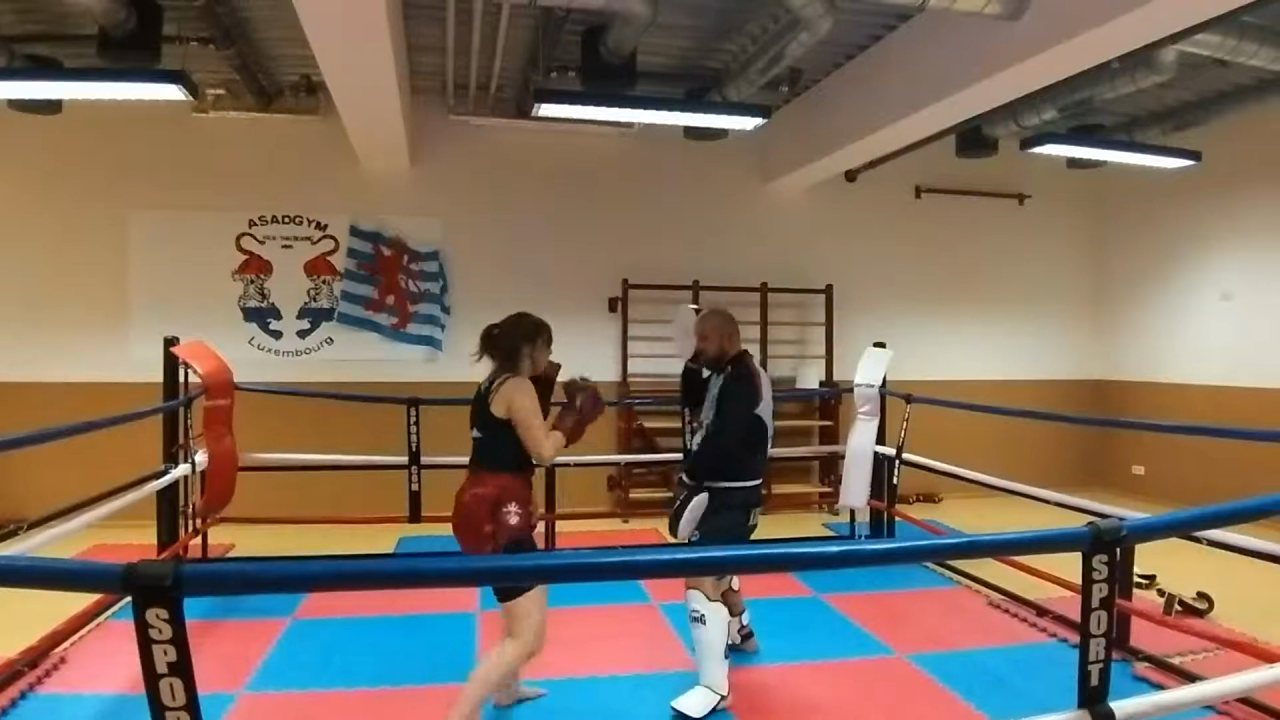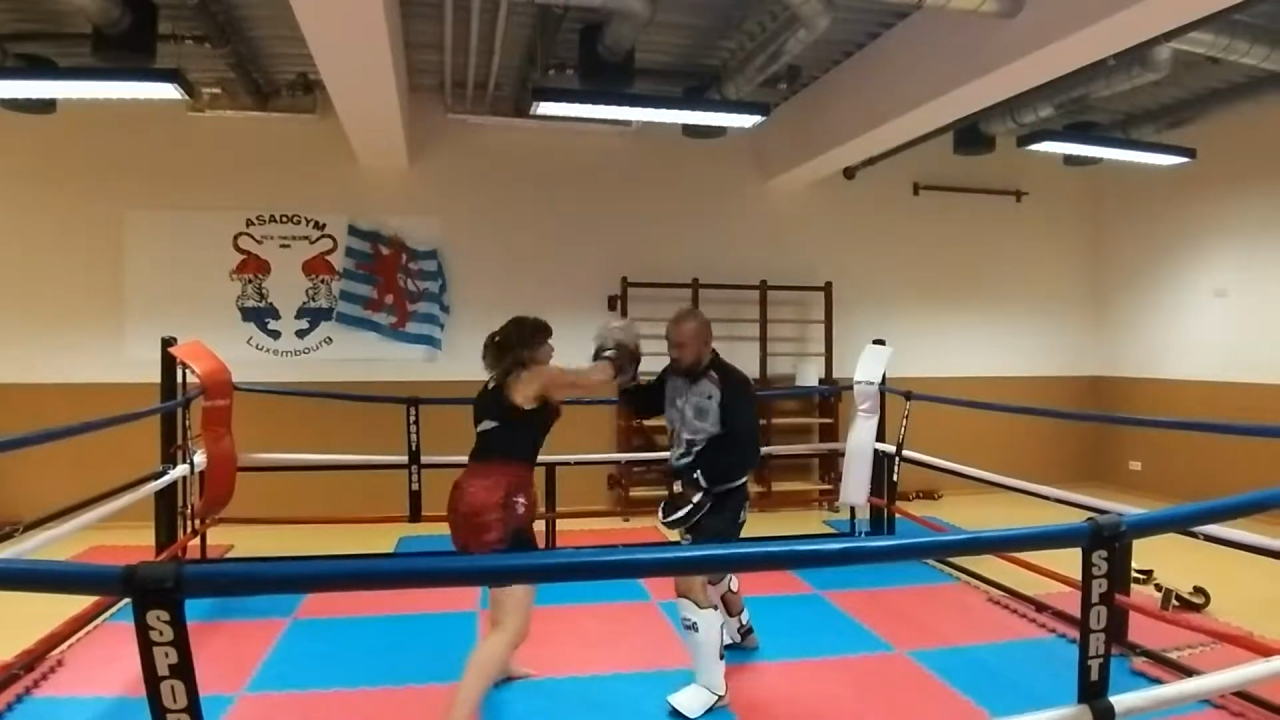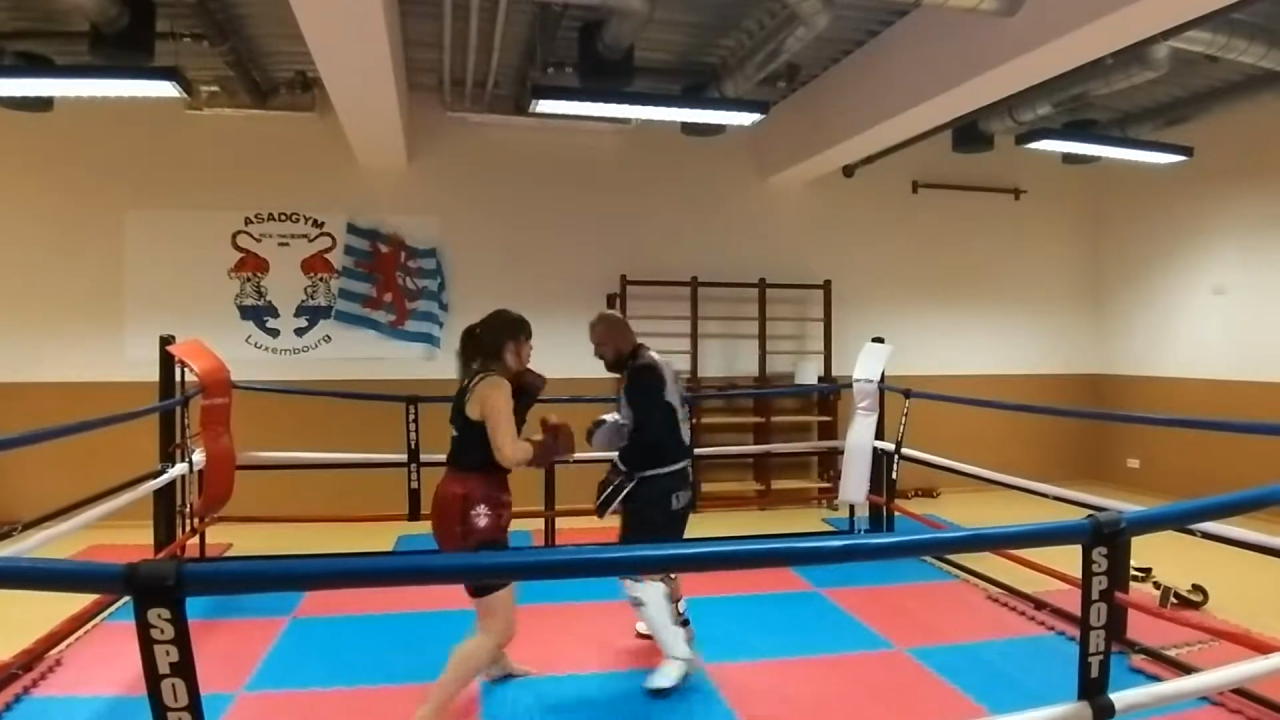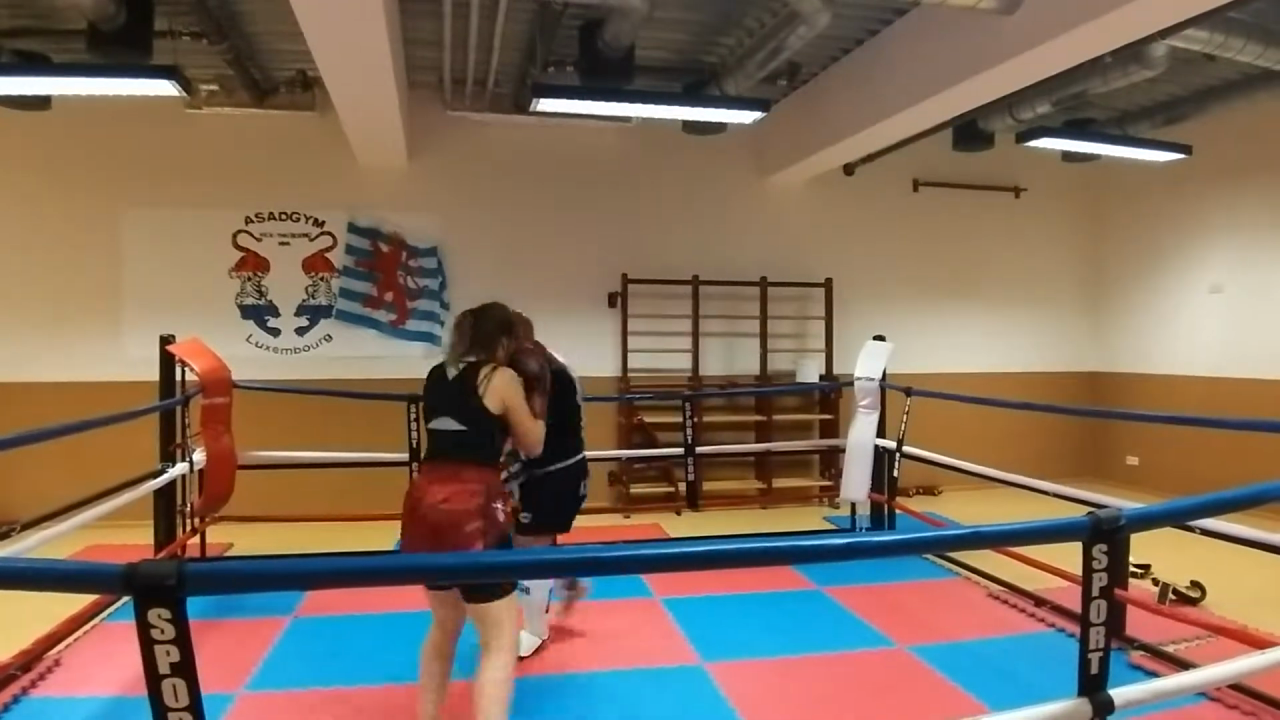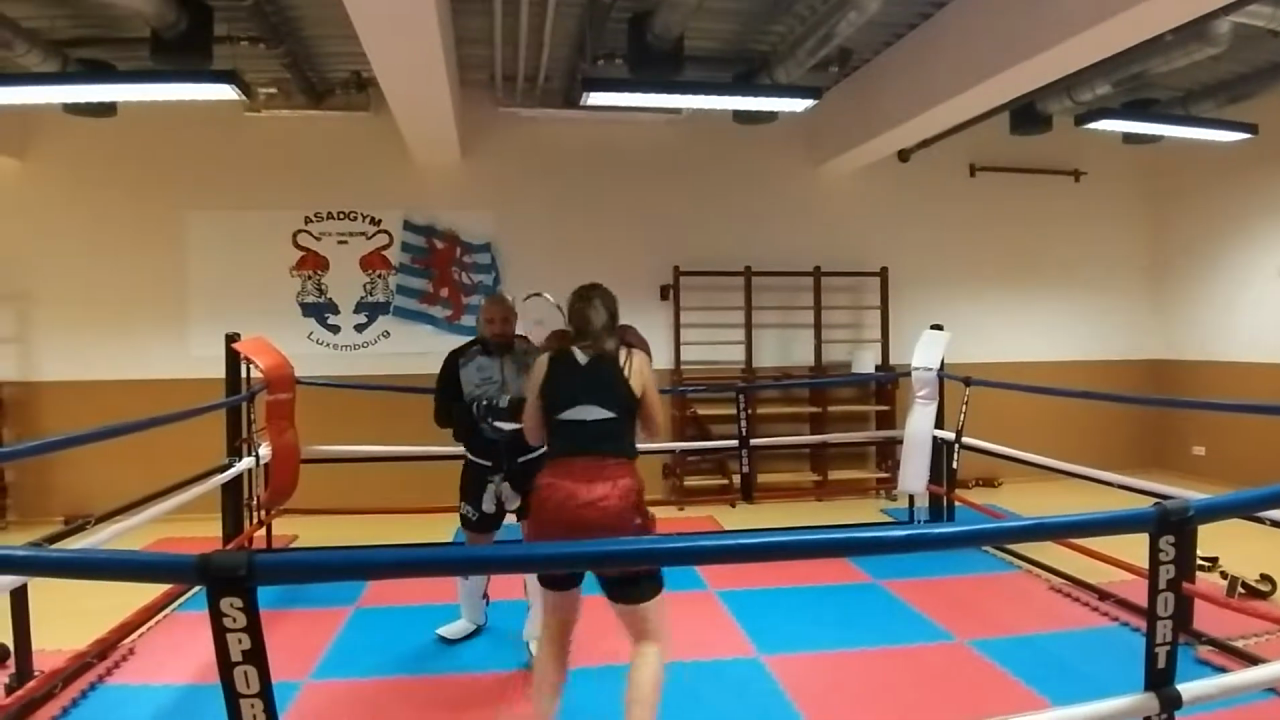
dt=0.5s
person 1, frame 1
left shoulder: (492, 386)
right shoulder: (518, 386)
right elbow: (543, 451)
left wrist: (552, 403)
right wrist: (574, 418)
left hip: (479, 505)
right hip: (500, 509)
left knee: (522, 597)
right knee: (526, 639)
left ankle: (506, 686)
person 1, frame 2
left shoulder: (489, 392)
right shoulder: (534, 379)
right elbow: (595, 379)
right wrist: (618, 357)
left hip: (470, 495)
right hip: (501, 501)
left knee: (513, 592)
right knee: (512, 625)
left ankle: (498, 666)
person 1, frame 3
left shoulder: (475, 382)
right shoulder: (496, 386)
right elbow: (508, 454)
left wrist: (523, 395)
right wrist: (547, 446)
left hip: (462, 500)
right hip: (475, 506)
left knee: (498, 594)
right knee: (496, 629)
left ankle: (497, 664)
person 1, frame 4
left shoulder: (437, 376)
right shoulder: (501, 379)
right elbow: (533, 446)
right wrist: (538, 393)
left hip: (427, 500)
right hip: (473, 505)
left knee: (446, 622)
right knee: (501, 643)
person 1, frame 5
left shoulder: (546, 364)
right shoulder: (633, 361)
right elbow: (654, 428)
left hip: (556, 499)
right hip: (615, 502)
left knee: (557, 628)
right knee: (648, 639)
person 2, frame 1
left shoulder: (743, 379)
right shoulder: (724, 374)
left elbow: (722, 438)
right elbow: (694, 403)
left wrist: (687, 477)
right wrist: (692, 364)
left hip: (732, 496)
right hip: (717, 490)
left knee: (701, 579)
left ankle: (714, 687)
right ankle: (740, 633)
person 2, frame 2
left shoulder: (732, 384)
right shoulder: (673, 375)
left elbow: (744, 449)
right elbow: (642, 405)
left wrist: (698, 481)
left hip: (720, 497)
right hip: (695, 491)
left knee: (690, 583)
right knee: (713, 568)
left ankle: (711, 685)
right ankle: (741, 630)
person 2, frame 3
left shoulder: (642, 372)
right shoulder: (648, 367)
left elbow: (651, 432)
left wrist: (621, 468)
right wrist: (615, 427)
left hip: (660, 482)
right hip: (661, 478)
left ankle: (677, 653)
right ankle: (676, 621)
person 2, frame 4
left shoulder: (552, 375)
right shoulder: (528, 369)
left elbow: (553, 436)
left wrist: (522, 468)
left hip: (556, 474)
right hip: (542, 472)
left knee: (530, 547)
right knee: (532, 541)
left ankle: (535, 630)
right ankle: (570, 584)
person 2, frame 5
left shoulder: (531, 352)
right shoulder: (459, 360)
right elbow: (443, 414)
right wrist: (482, 409)
left hip: (529, 462)
right hip: (482, 467)
right knee: (475, 542)
left ankle: (537, 631)
right ankle: (473, 616)
